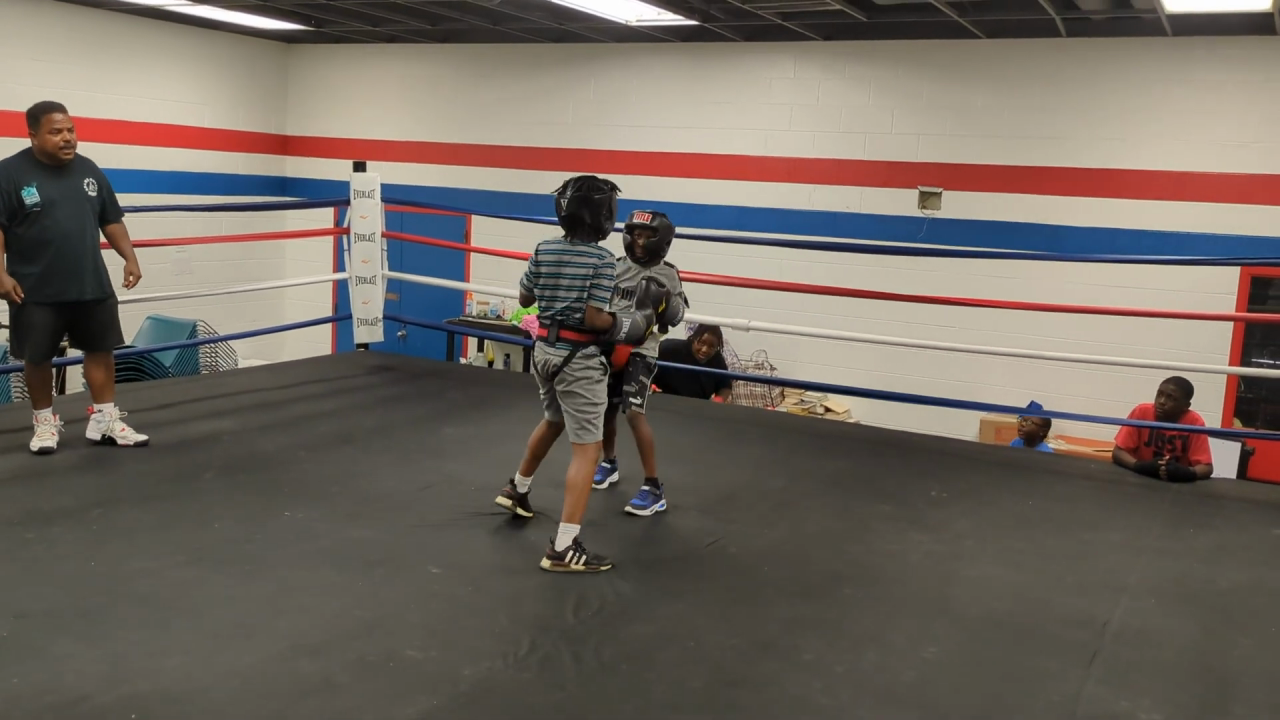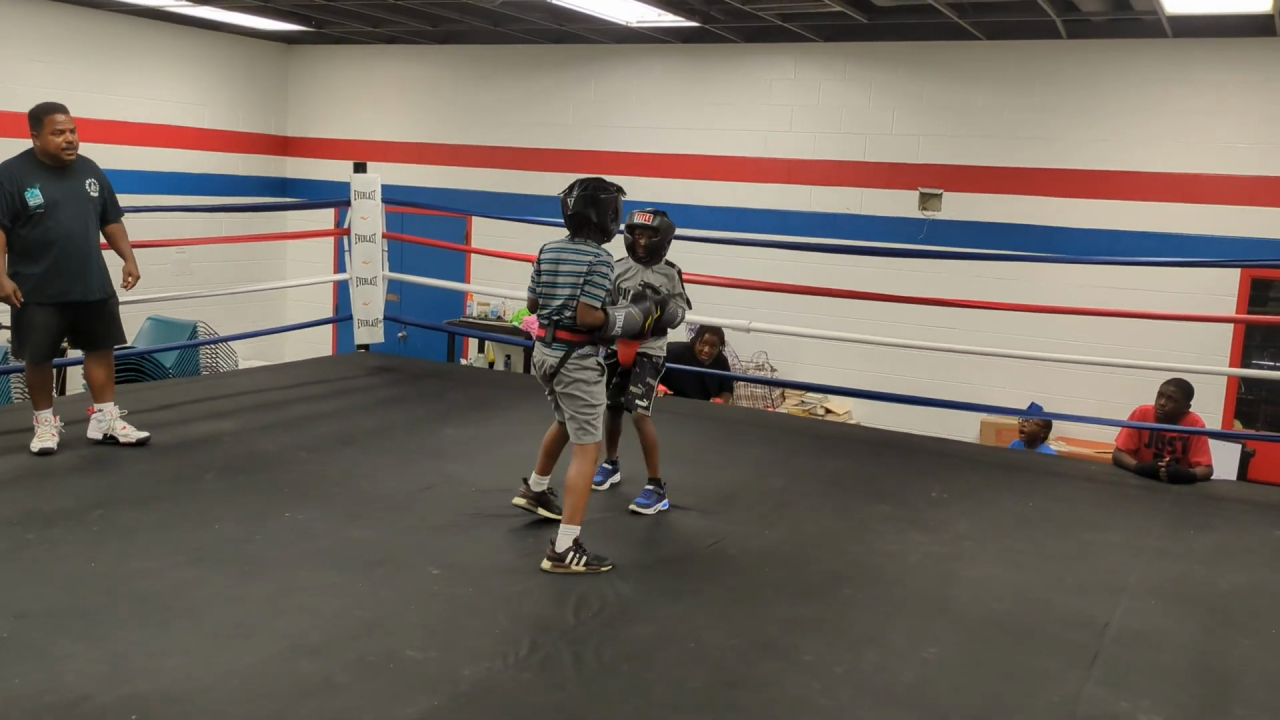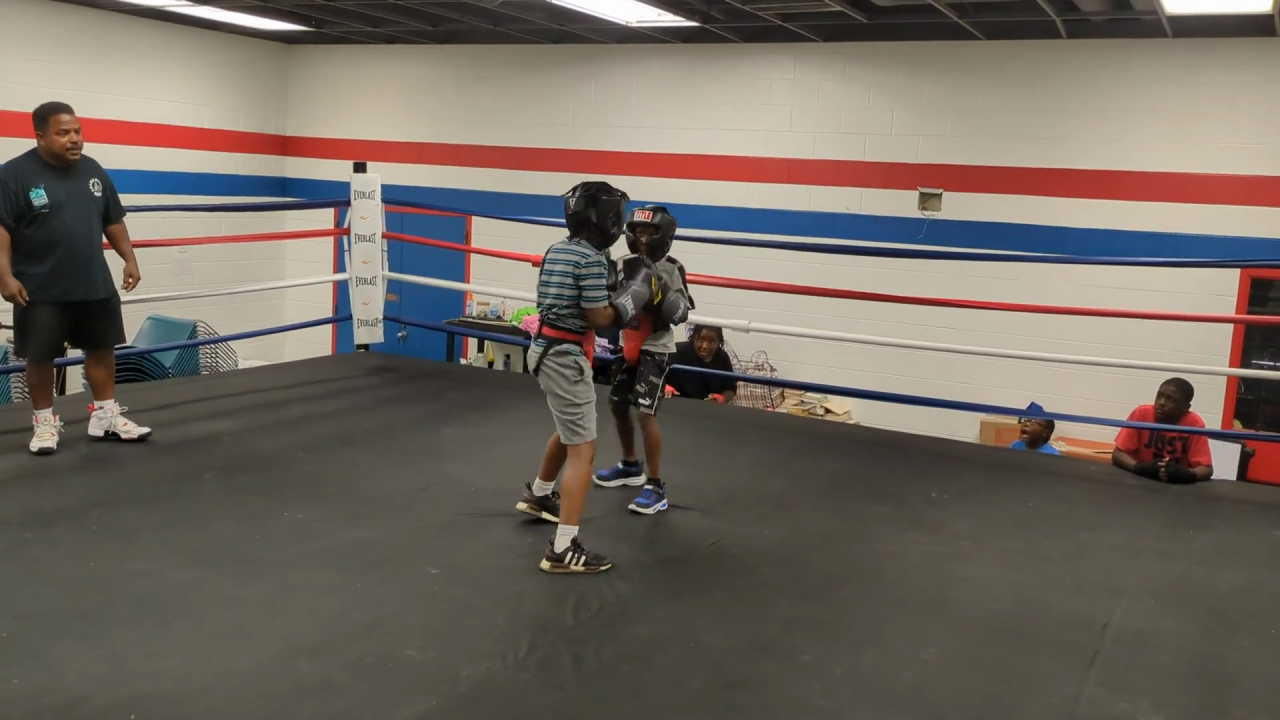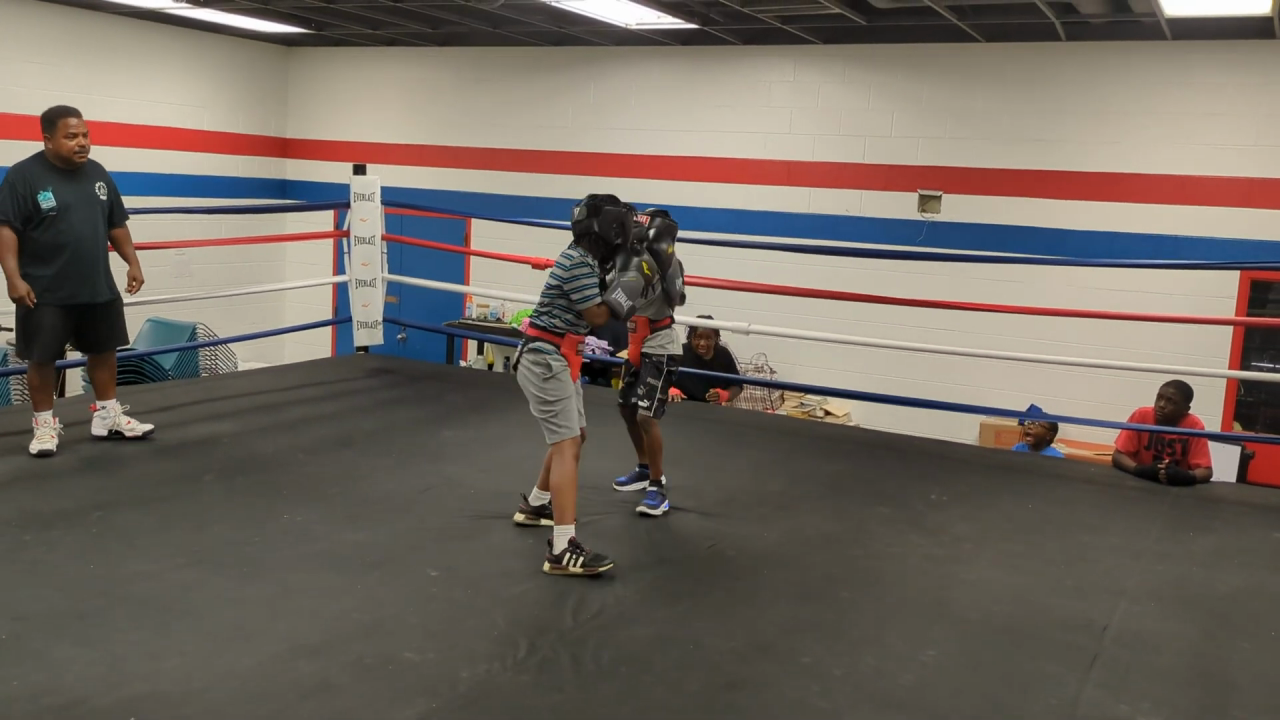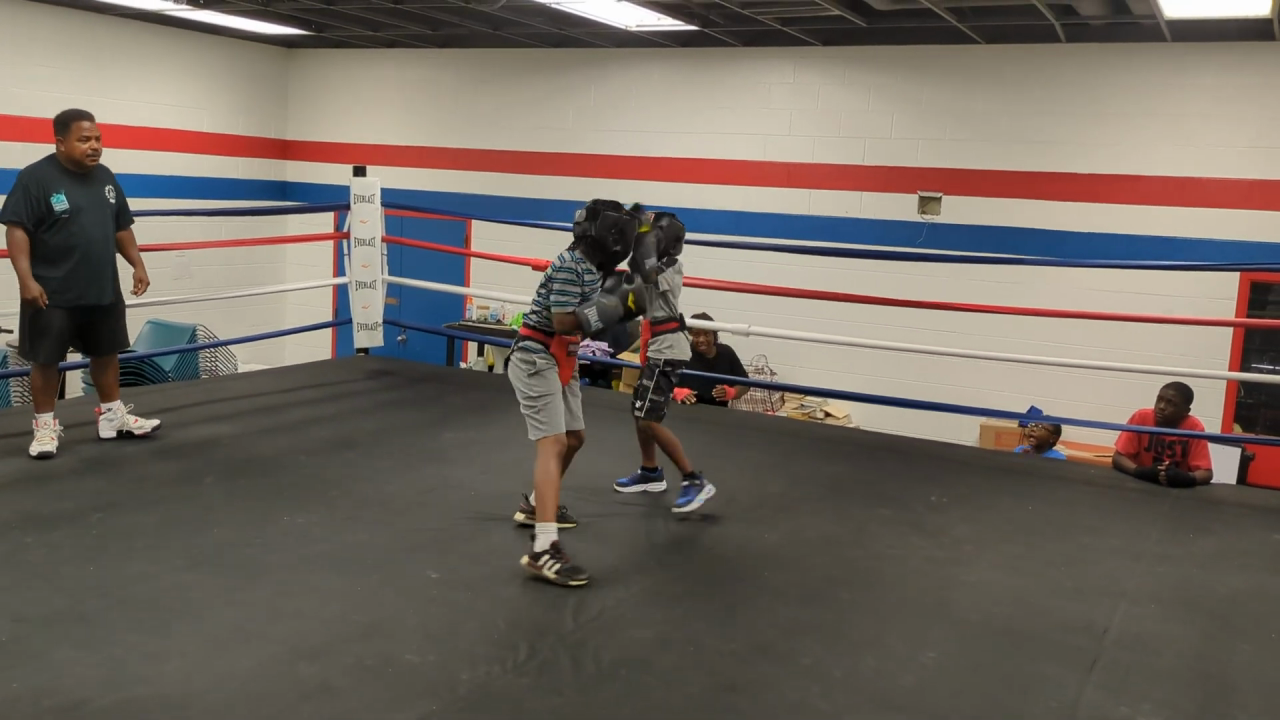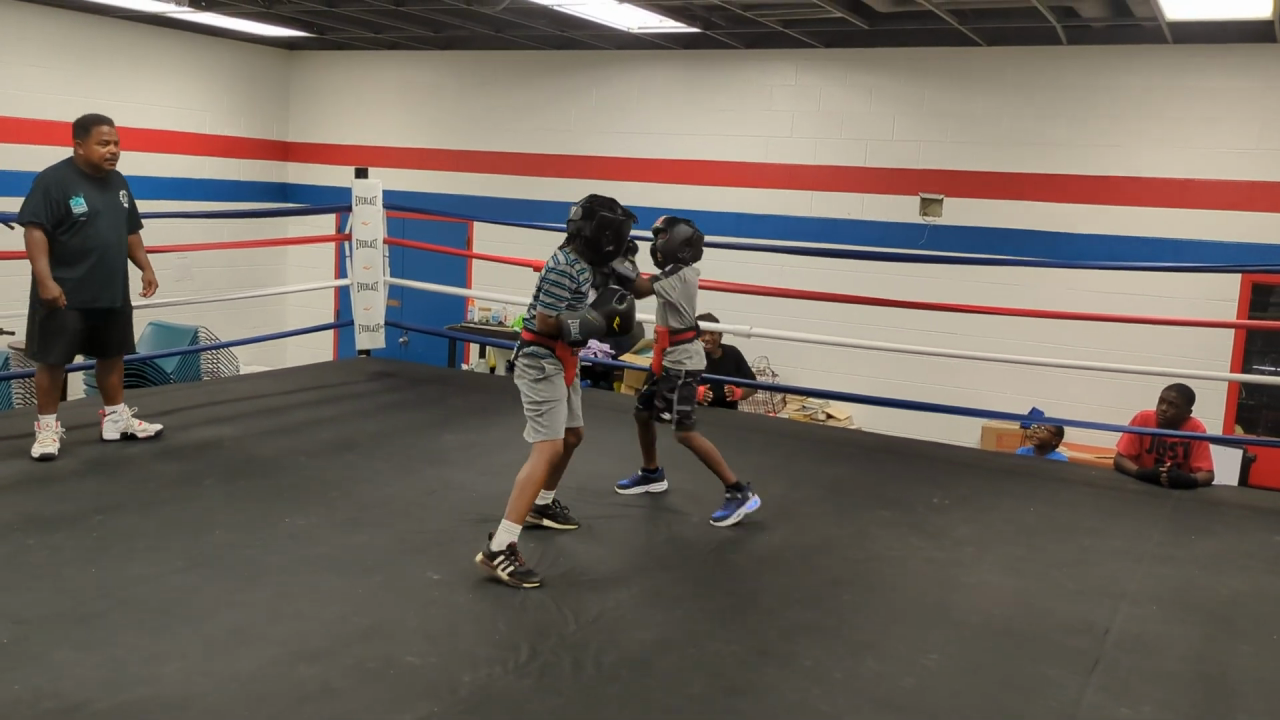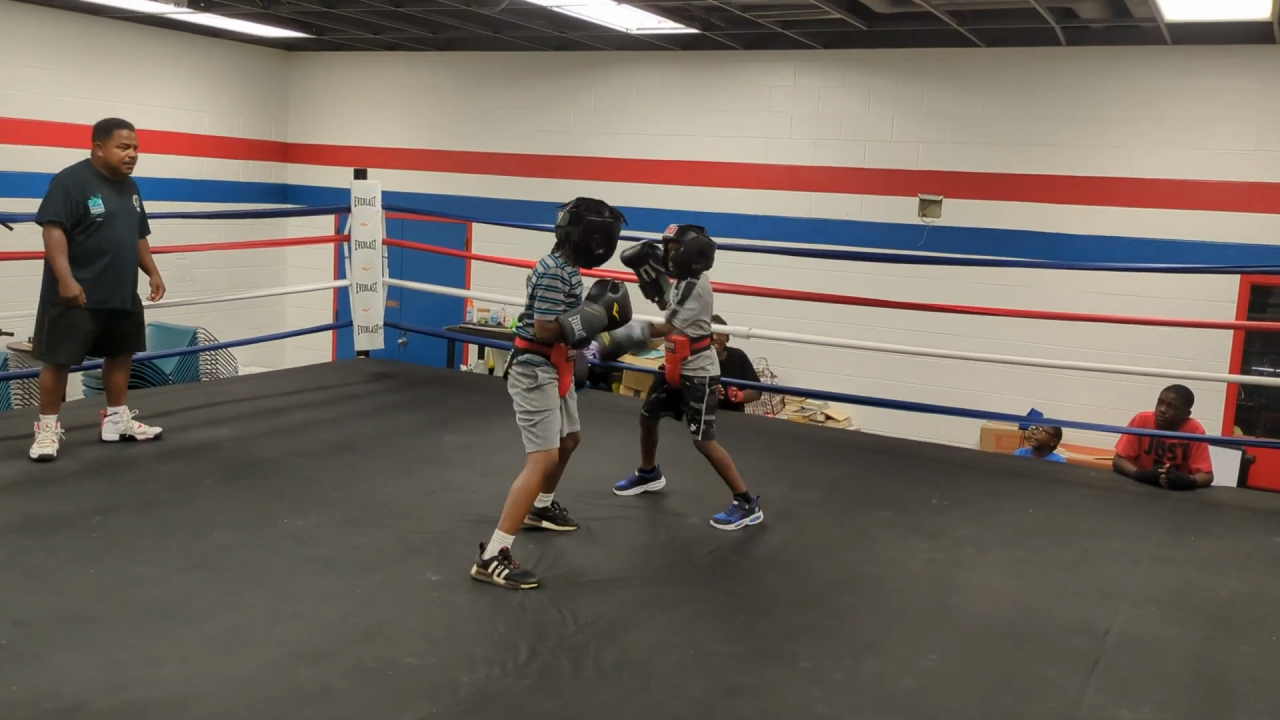
dt=0.1s
person 1, frame 1
left shoulder: (543, 250)
right shoulder: (601, 259)
left elbow: (524, 298)
right elbow: (595, 320)
right wrist: (635, 323)
left hip: (544, 349)
right hip: (578, 356)
left knee: (554, 421)
right knee: (586, 448)
left ankle: (517, 489)
right ankle: (563, 548)
person 1, frame 2
left shoulder: (548, 251)
right shoulder: (599, 259)
left elbow: (533, 304)
right elbow: (587, 316)
right wrist: (633, 318)
left hip: (545, 350)
right hip: (577, 357)
left knee: (565, 423)
right knee: (586, 449)
left ankle: (535, 489)
right ankle: (564, 549)
person 1, frame 3
left shoulder: (556, 252)
right shoulder: (588, 259)
right elbow: (600, 316)
right wrist: (639, 291)
left hip: (551, 353)
right hip: (563, 358)
left knee: (571, 432)
right knee: (583, 449)
left ankle: (539, 495)
right ankle: (563, 548)
person 1, frame 4
left shoulder: (582, 259)
right shoulder: (581, 263)
left elbow: (579, 308)
right elbow: (597, 316)
left wrist: (620, 276)
right wrist: (630, 281)
left hip: (557, 356)
right hip: (544, 358)
left knee: (574, 436)
right knee: (566, 447)
left ankle: (535, 504)
right ankle: (563, 549)
person 1, frame 5
left shoulder: (589, 265)
right shoulder: (569, 266)
left elbow: (594, 307)
right elbow: (563, 323)
left wrist: (616, 296)
right wrist: (612, 306)
left hip: (558, 360)
right hip: (534, 359)
left knee: (573, 437)
right knee: (551, 446)
left ankle: (535, 505)
right ankle: (543, 549)
person 1, frame 6
left shoulder: (583, 264)
right shoulder: (561, 267)
right elbow: (544, 324)
right wrist: (596, 320)
left hip: (561, 362)
right hip: (540, 364)
left knee: (572, 436)
right knee: (547, 450)
left ankle: (541, 504)
right ankle: (500, 547)
person 1, frame 7
left shoulder: (567, 268)
right shoulder: (552, 272)
right elbow: (546, 330)
right wrist: (596, 314)
left hip: (557, 367)
right hip: (534, 371)
left knee: (569, 440)
right knee: (544, 459)
left ankle: (541, 507)
right ankle: (493, 555)
person 2, frame 1
left shoulder: (88, 170)
left elbow: (111, 221)
left wrist: (129, 258)
left hip: (91, 285)
right hip: (36, 290)
left knee: (101, 349)
right knee: (37, 356)
left ankle: (105, 421)
right ankle: (45, 423)
person 2, frame 2
left shoulder: (90, 170)
left elbow: (111, 221)
left wrist: (129, 259)
left hip: (93, 285)
right hip: (38, 291)
left knee: (101, 348)
right knee: (38, 357)
left ankle: (105, 419)
right ankle: (45, 424)
person 2, frame 3
left shoulder: (93, 171)
left elbow: (113, 221)
left wrist: (129, 259)
left hip: (95, 285)
right hip: (41, 290)
left knee: (102, 347)
right knee: (40, 355)
left ankle: (105, 417)
right ankle: (45, 423)
person 2, frame 4
left shoulder: (98, 174)
left elbow: (116, 225)
left wrist: (133, 262)
left hip: (98, 287)
right hip: (45, 292)
left knee: (104, 349)
right knee: (42, 357)
left ankle: (108, 416)
right ankle: (45, 425)
person 2, frame 5
left shoulder: (105, 178)
right shoulder: (36, 178)
left elbow: (121, 227)
left wrist: (138, 265)
left hip: (103, 290)
right hip: (54, 293)
left knee: (107, 353)
right knee: (45, 358)
left ankle: (113, 417)
right ankle: (45, 427)
person 2, frame 6
left shoulder: (118, 182)
right shoulder: (53, 181)
left elbow: (130, 232)
right elbow: (34, 230)
left wrist: (146, 268)
right wrist: (45, 279)
left hip: (113, 293)
right hip: (65, 294)
left knee: (113, 355)
right knee: (52, 360)
left ankle: (116, 419)
right ankle: (47, 428)
person 2, frame 7
left shoulder: (129, 186)
right shoulder: (71, 181)
left elbow: (138, 237)
right elbow: (53, 230)
left wrist: (153, 274)
right wrist: (65, 279)
left hip: (122, 295)
right hip: (76, 295)
left knee: (121, 354)
right knee: (58, 359)
left ankle: (117, 420)
right ankle: (47, 428)
person 3, frame 1
left shoulder: (667, 274)
right shoulder: (618, 267)
left elbow: (677, 315)
left hip: (642, 352)
left knee: (635, 414)
right knee: (607, 409)
left ankle: (653, 487)
right ankle: (609, 463)
person 3, frame 2
left shoulder: (669, 273)
right shoulder: (620, 267)
left elbow: (678, 315)
left hip: (649, 351)
right hip: (619, 348)
left knee: (640, 415)
right knee: (611, 409)
left ankle: (656, 486)
right ankle: (610, 464)
person 3, frame 3
left shoulder: (671, 268)
left elbow: (681, 312)
left wrist: (663, 297)
left hip: (657, 348)
right hip: (630, 345)
left knee: (645, 414)
right knee: (619, 405)
left ankle: (655, 487)
right ankle: (630, 464)
person 3, frame 4
left shoulder: (667, 264)
left elbow: (676, 299)
left wrist: (664, 259)
left hip: (660, 350)
right hip: (638, 348)
left knee: (646, 416)
right knee: (626, 408)
left ankle: (657, 487)
right ankle: (645, 470)
person 3, frame 5
left shoulder: (669, 265)
right shoulder: (656, 265)
left elbow: (647, 269)
left wrist: (647, 235)
left hip: (667, 352)
right hip: (655, 350)
left knee: (649, 420)
right knee: (640, 413)
left ankle: (693, 480)
right ankle: (651, 473)
person 3, frame 6
left shoulder: (680, 273)
right shoulder: (680, 272)
left elbow: (641, 288)
right elbow: (646, 288)
left wrist: (617, 269)
right wrist: (627, 270)
left hip: (682, 363)
right hip: (668, 359)
left knee: (685, 432)
right knee: (643, 414)
left ankle: (739, 492)
right ankle: (651, 473)
person 3, frame 7
left shoulder: (694, 285)
right shoulder: (682, 281)
left elbow: (669, 326)
right elbow: (663, 301)
left wrist: (622, 337)
right wrist: (646, 270)
left hip: (698, 370)
right hip: (677, 366)
left knee: (703, 440)
right knee: (648, 416)
left ankle: (747, 504)
right ankle: (648, 473)
